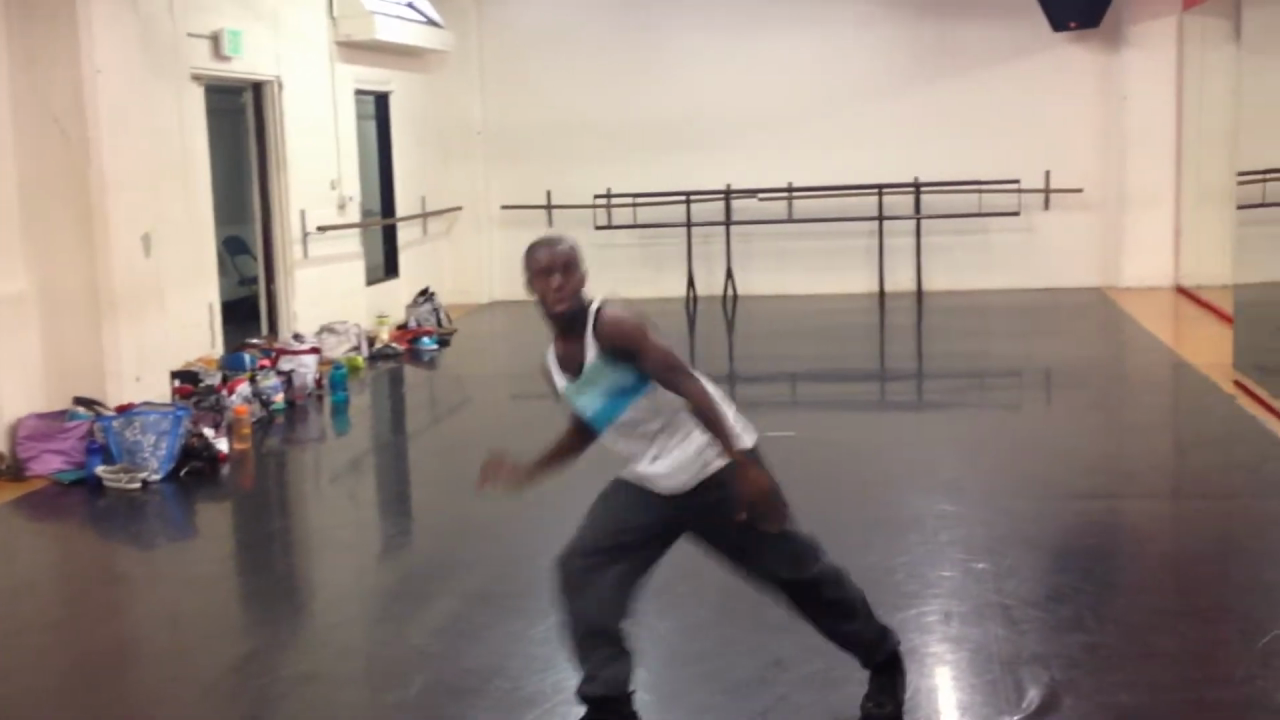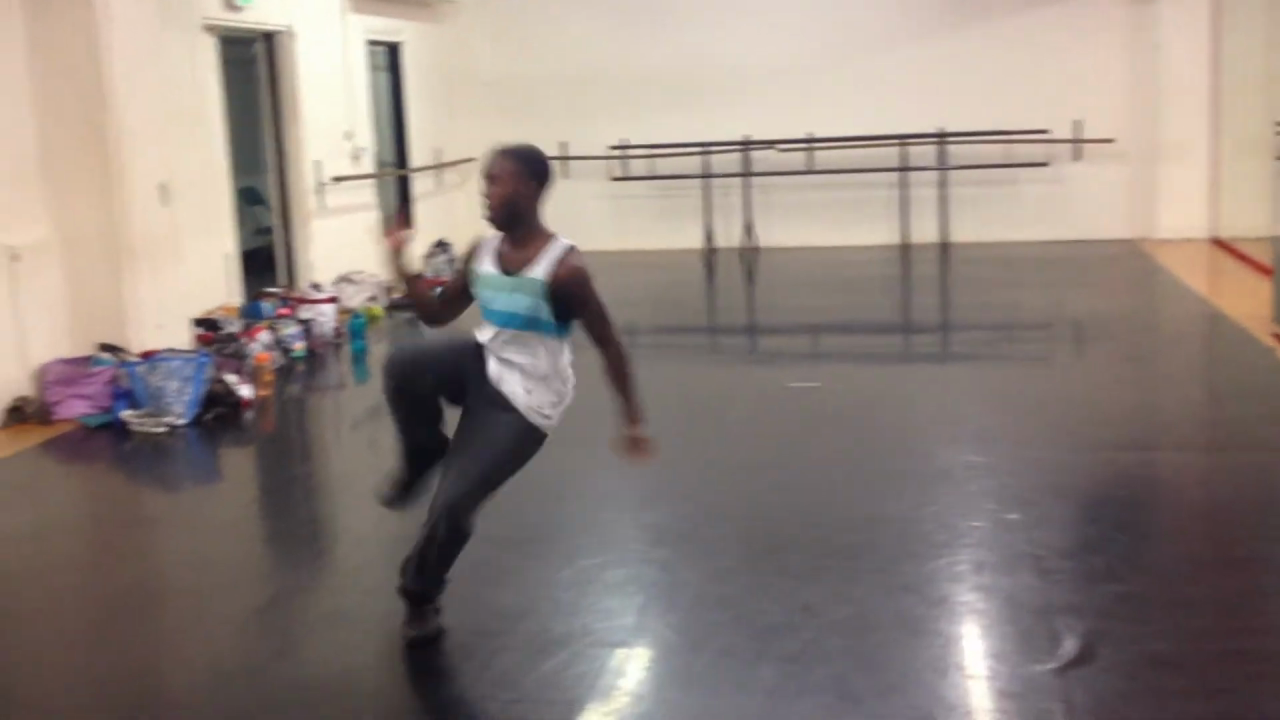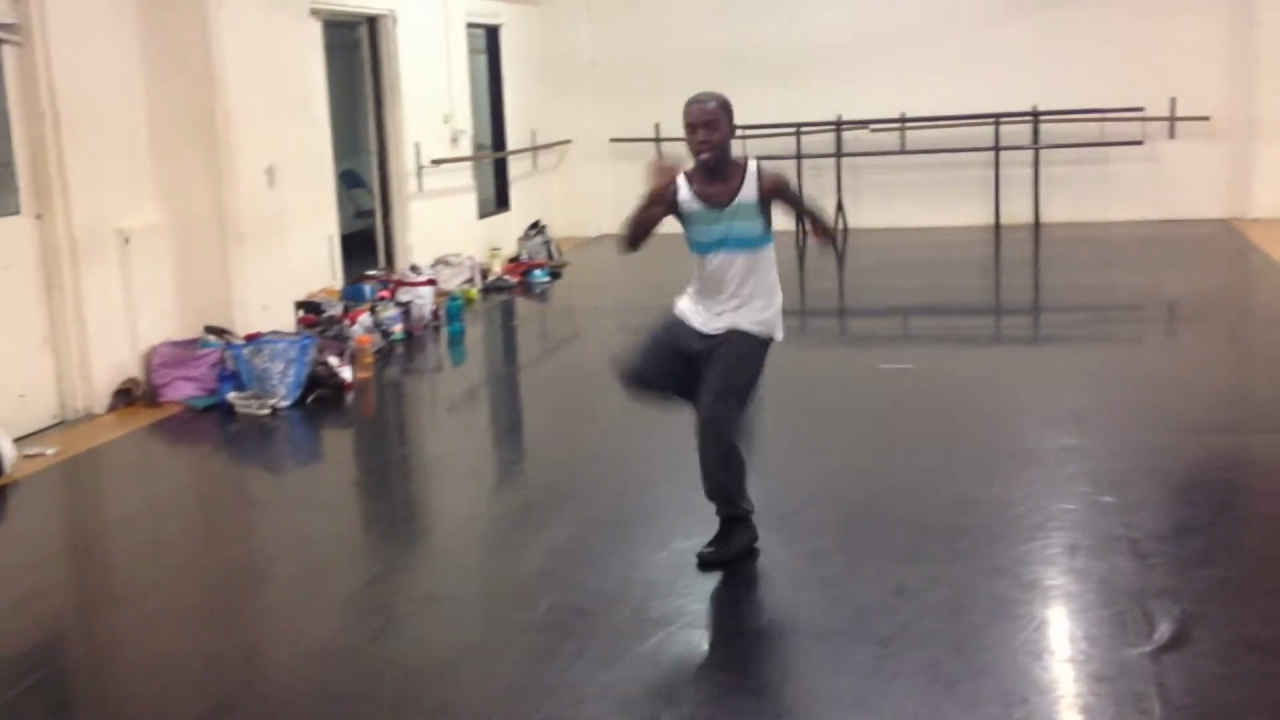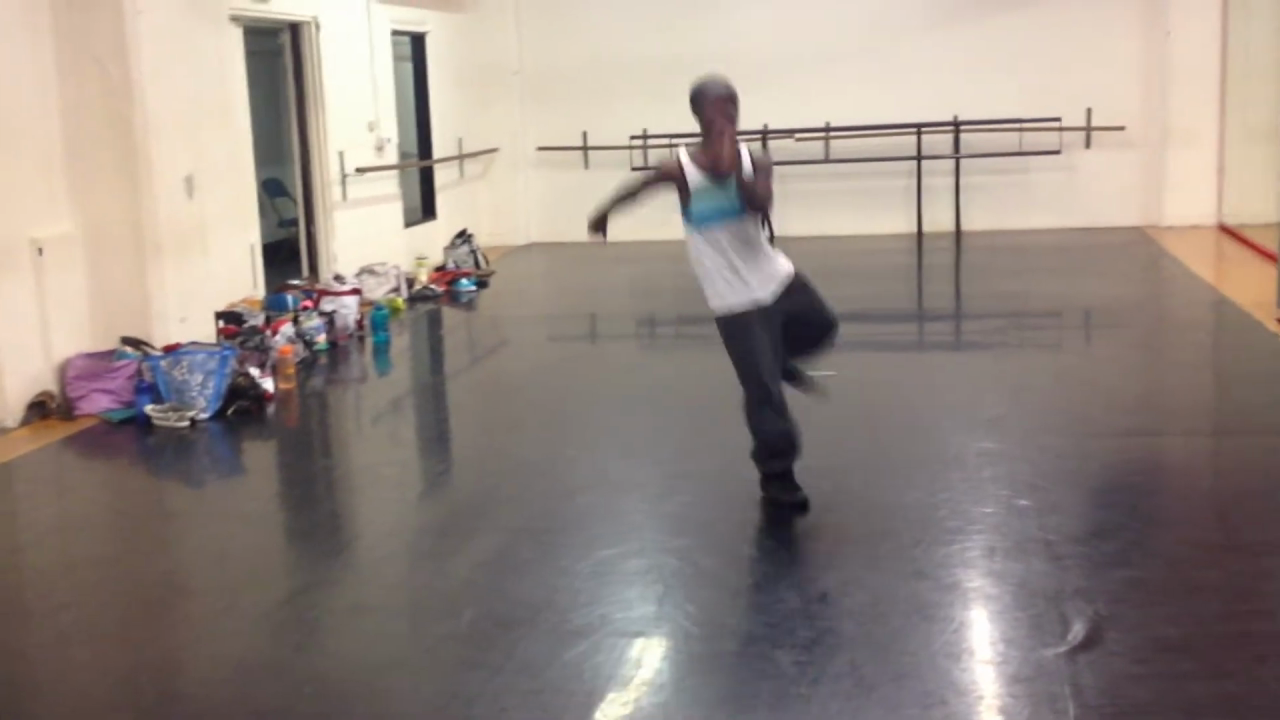
dt=0.5s
person 1, frame 1
left shoulder: (614, 326)
right shoulder: (554, 363)
left elbow: (689, 384)
left wrist: (743, 460)
right wrist: (530, 470)
left hip: (713, 461)
right hip: (653, 477)
left knee: (792, 571)
right knee: (583, 571)
left ankle: (883, 661)
person 1, frame 2
left shoulder: (565, 267)
right shoulder: (482, 252)
left elbow: (608, 343)
right elbow: (436, 314)
left wrist: (632, 419)
right wrist: (404, 272)
left hip: (527, 398)
right hip: (482, 366)
left knee: (452, 506)
right knee: (405, 366)
left ankle: (420, 594)
right ankle: (426, 454)
person 1, frame 3
left shoulder: (763, 181)
right shoulder: (673, 187)
left elbow: (801, 209)
right elbow: (629, 245)
left wrist: (824, 230)
right wrist: (660, 194)
left hip: (747, 320)
right hip: (695, 312)
left knee: (715, 423)
right knee: (639, 375)
left ankle: (736, 527)
right ankle: (721, 428)
person 1, frame 4
left shoulder: (754, 160)
right shoulder: (679, 167)
left elbow: (763, 208)
right elbow: (635, 187)
left wrist: (738, 171)
right wrist: (604, 213)
left hip: (773, 274)
right hip: (733, 295)
left knee: (821, 329)
right knee: (762, 388)
left ankle: (779, 361)
right ankle: (776, 473)
